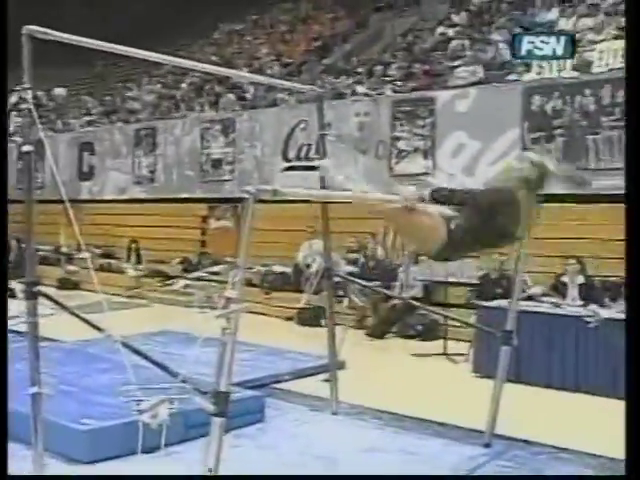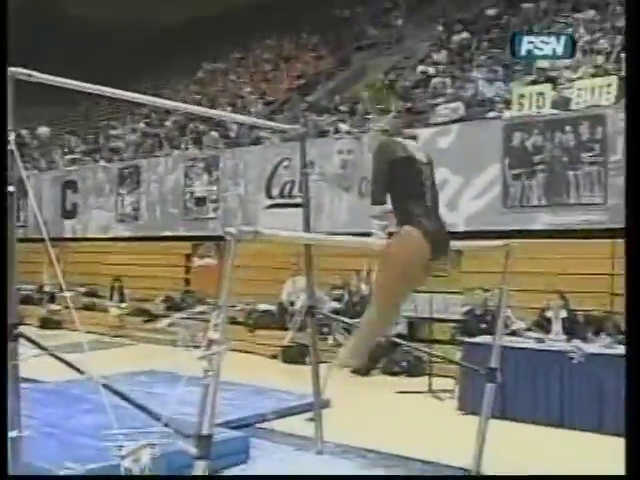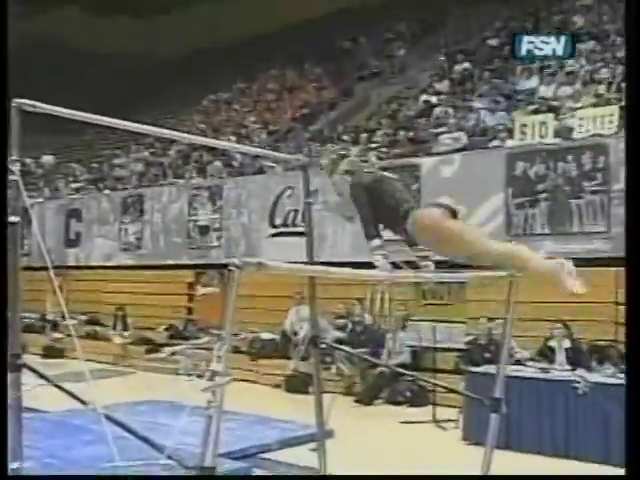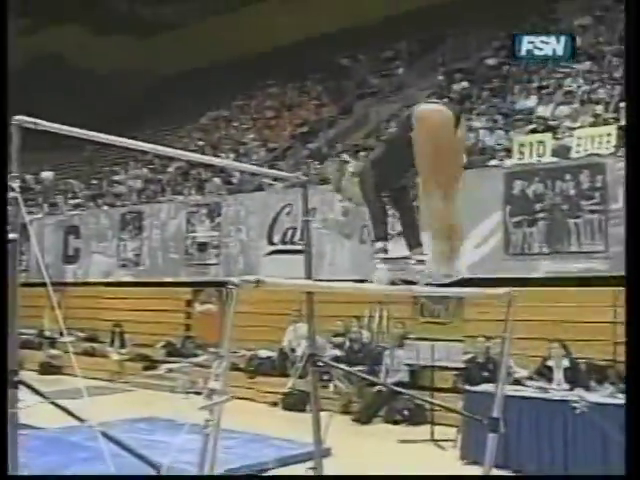
dt=0.3s
person 1, frame 1
left shoulder: (507, 195)
right shoulder: (523, 206)
left elbow: (463, 196)
left wrist: (421, 195)
left hip: (443, 240)
left knee: (391, 213)
person 1, frame 2
left shoulder: (386, 148)
right shoulder: (420, 155)
left elbow: (379, 187)
left hip: (417, 231)
right hip: (436, 233)
left knee: (382, 301)
right knee: (391, 301)
left ankle: (352, 355)
person 1, frame 3
left shoulder: (358, 185)
right shoulder: (384, 179)
left elbow: (370, 229)
left wrist: (382, 265)
left hip: (425, 218)
right hip: (440, 213)
left knee: (486, 251)
right knee: (490, 251)
left ankle: (552, 269)
right ankle: (555, 267)
person 1, frame 4
left shoulder: (368, 175)
right shoulder: (392, 183)
left elbow: (378, 220)
right elbow: (408, 219)
right wrist: (419, 263)
right knee: (446, 198)
left ankle: (443, 264)
right ankle: (447, 264)
